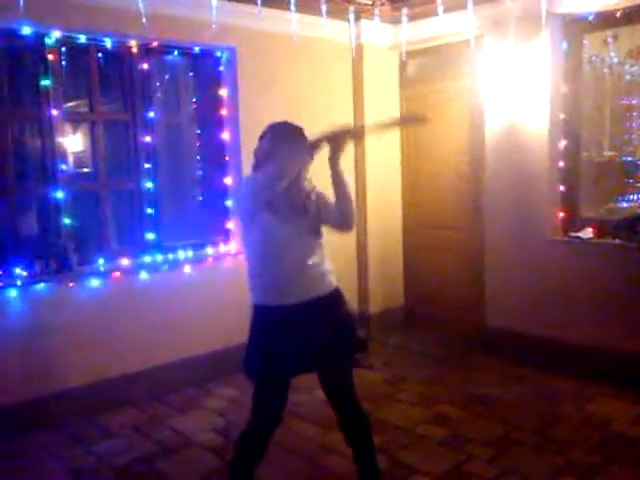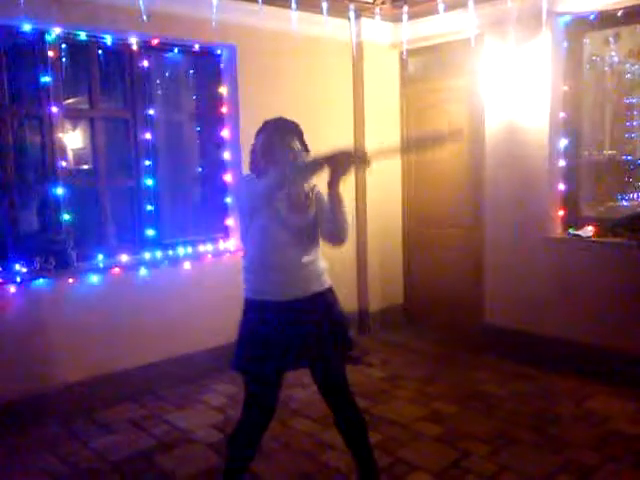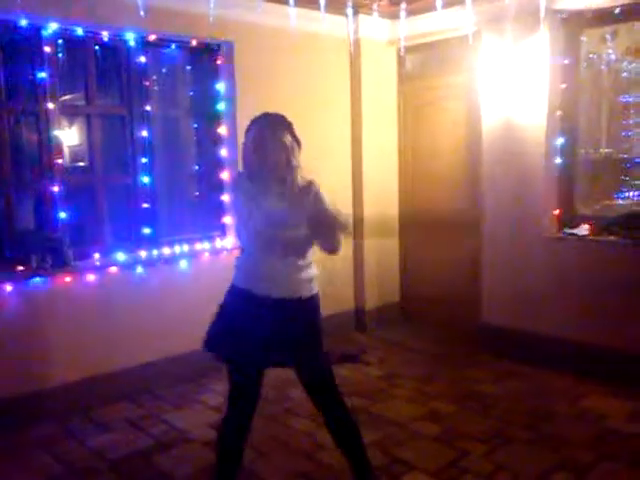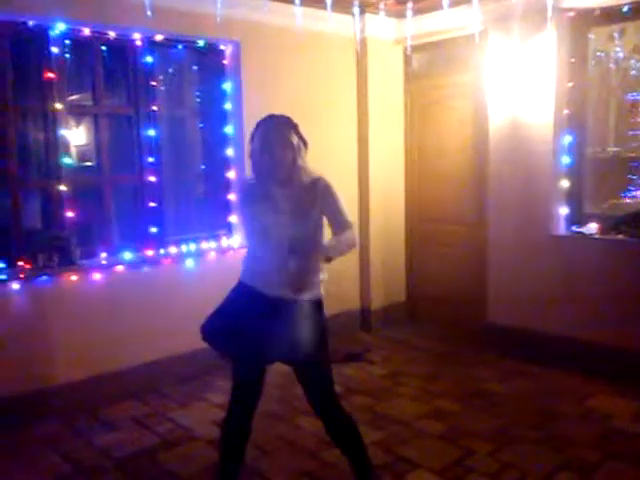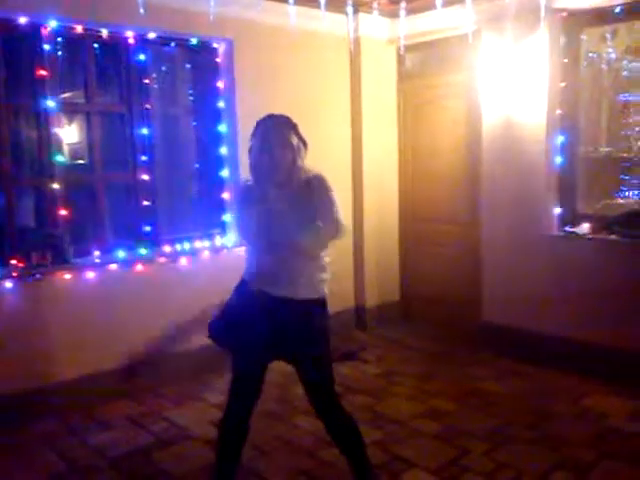
dt=0.1s
person 1, frame 1
left shoulder: (314, 197)
right shoulder: (249, 193)
left elbow: (346, 223)
right elbow: (272, 177)
left wrist: (335, 163)
right wrist: (322, 142)
left hip: (324, 308)
right hip: (274, 316)
left knee: (346, 403)
right knee: (266, 417)
person 1, frame 2
left shoulder: (312, 196)
right shoulder: (248, 192)
left elbow: (337, 237)
right elbow: (272, 182)
left wrist: (335, 182)
right wrist: (325, 160)
left hip: (314, 306)
right hip: (266, 313)
left knee: (341, 400)
right knee: (257, 412)
person 1, frame 3
left shoulder: (308, 190)
right shoulder: (243, 187)
left elbow: (332, 241)
right elbow: (265, 217)
left wrist: (326, 231)
right wrist: (312, 217)
left hip: (297, 306)
right hip: (249, 306)
left knee: (329, 400)
right knee: (241, 406)
person 1, frame 4
left shoulder: (317, 187)
right shoulder: (251, 193)
left elbow: (349, 233)
right elbow: (262, 238)
left wrist: (322, 251)
left hip: (303, 308)
right hip: (254, 304)
left knee: (325, 403)
right knee: (242, 404)
person 1, frame 5
left shoulder: (315, 185)
right shoulder: (248, 194)
left elbow: (334, 227)
right elbow: (258, 247)
left wrist: (292, 254)
left hip: (305, 307)
right hip: (256, 302)
left knee: (325, 402)
right knee: (240, 401)
